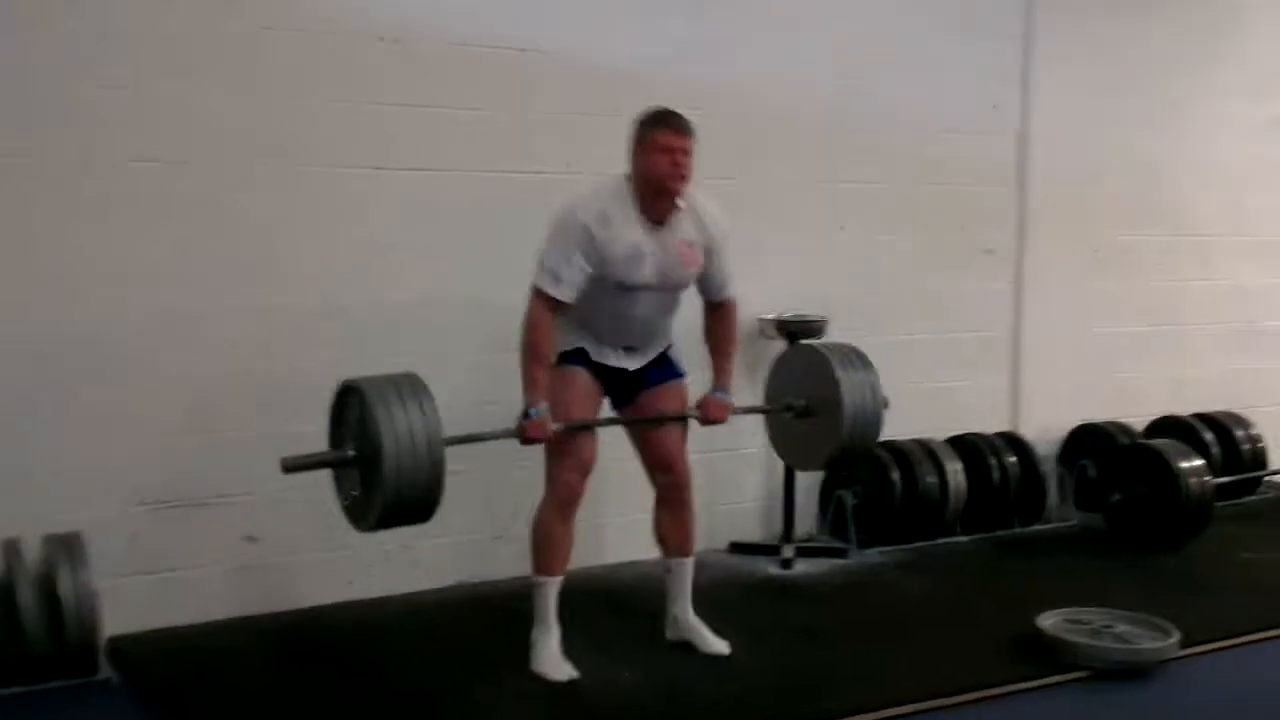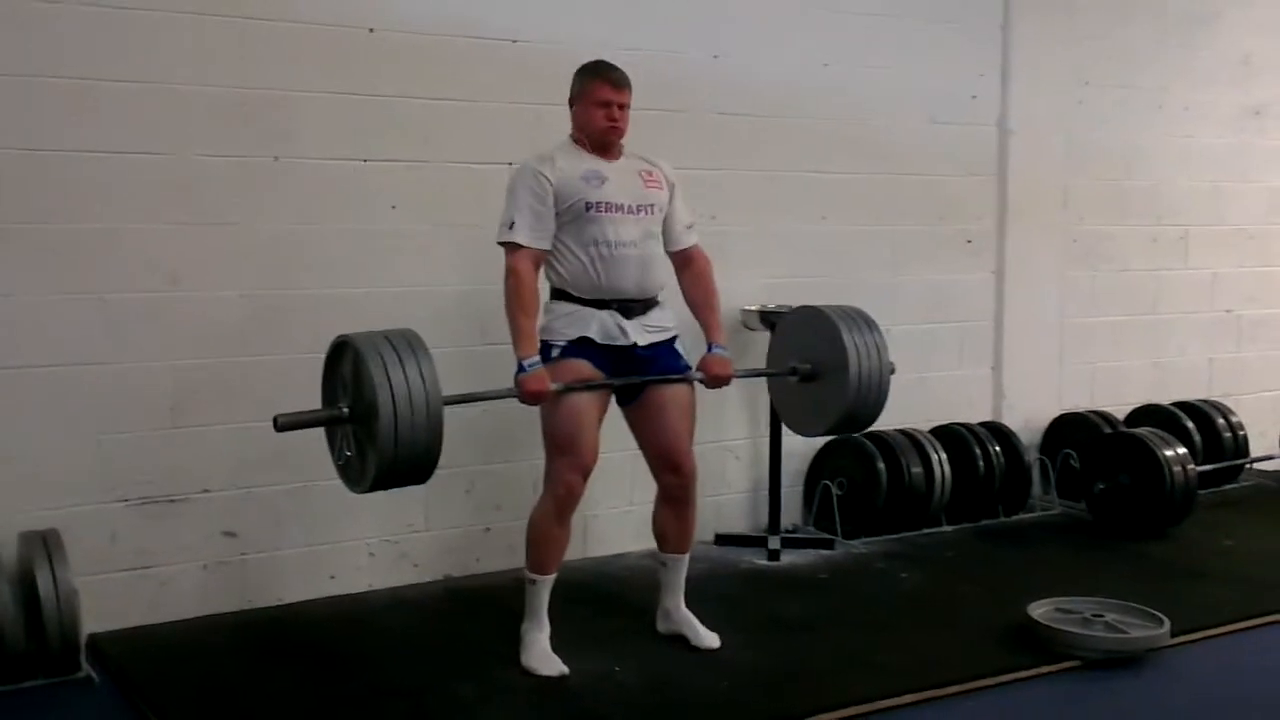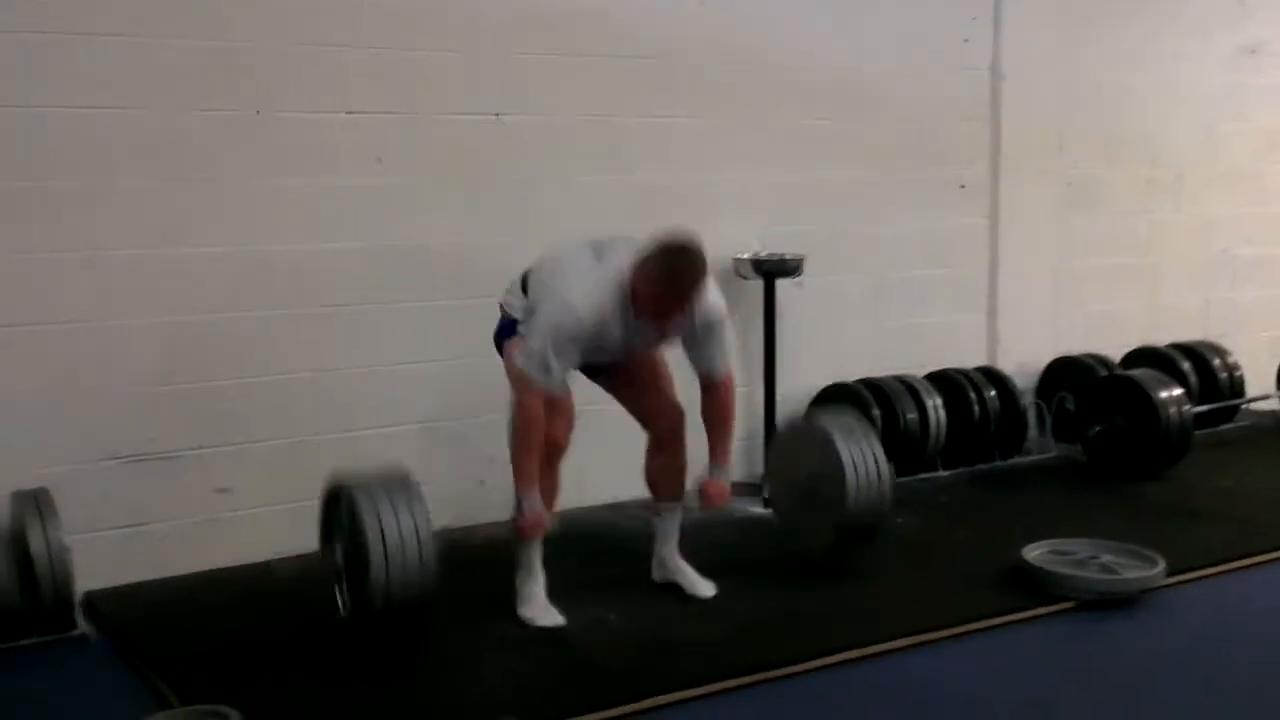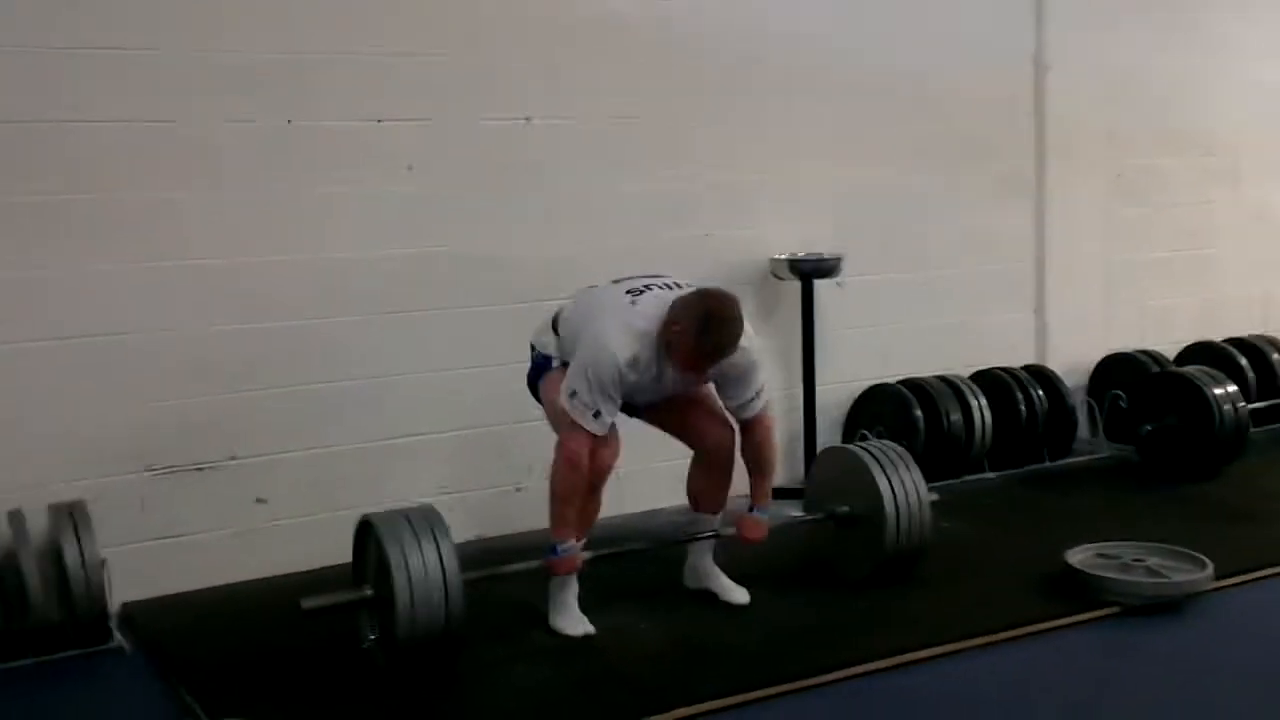
dt=0.5s
person 1, frame 1
left shoulder: (704, 225)
right shoulder: (590, 217)
left elbow: (721, 307)
right elbow: (543, 309)
left wrist: (721, 388)
right wrist: (536, 406)
left hip: (648, 355)
right hip: (578, 348)
left knee: (674, 477)
right knee: (567, 481)
left ankle: (681, 613)
right ankle: (545, 632)
person 1, frame 2
left shoulder: (655, 175)
right shoulder: (545, 172)
left elbow: (689, 260)
right elbow: (521, 267)
left wrist: (717, 345)
right wrist: (527, 361)
left hip: (654, 335)
right hip: (579, 333)
left knee: (680, 475)
right knee: (568, 481)
left ankle: (673, 607)
right ankle: (535, 627)
person 1, frame 3
left shoulder: (706, 305)
right shoulder: (576, 305)
left elbow: (718, 384)
right elbow: (530, 400)
left wrist: (719, 471)
right wrist: (529, 501)
right hip: (530, 318)
left knee: (669, 419)
right knee: (553, 435)
left ankle: (667, 556)
right ankle: (530, 581)
person 1, frame 4
left shoulder: (736, 345)
right shoulder: (615, 346)
left elbow: (756, 423)
right elbow: (575, 447)
left wrist: (759, 509)
right wrist: (564, 544)
right hip: (564, 356)
left knee: (719, 439)
right knee: (599, 456)
left ankle: (701, 562)
right ankle: (563, 588)
